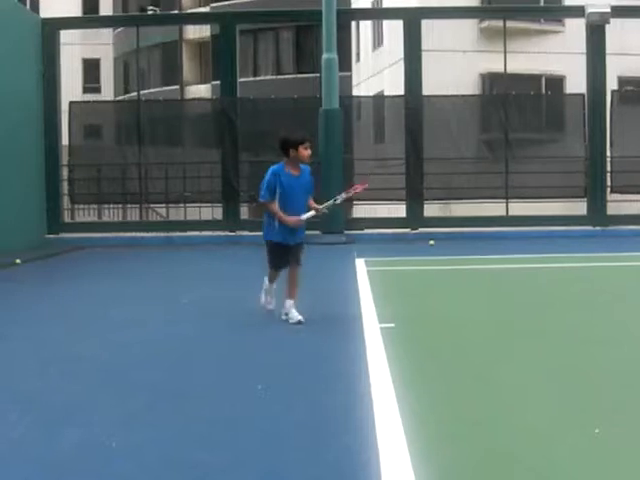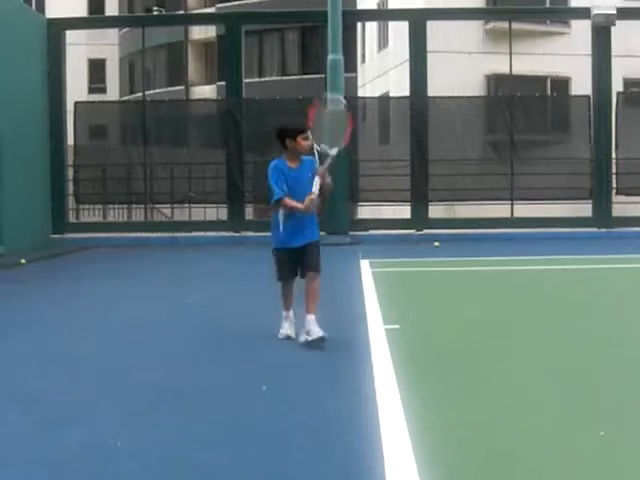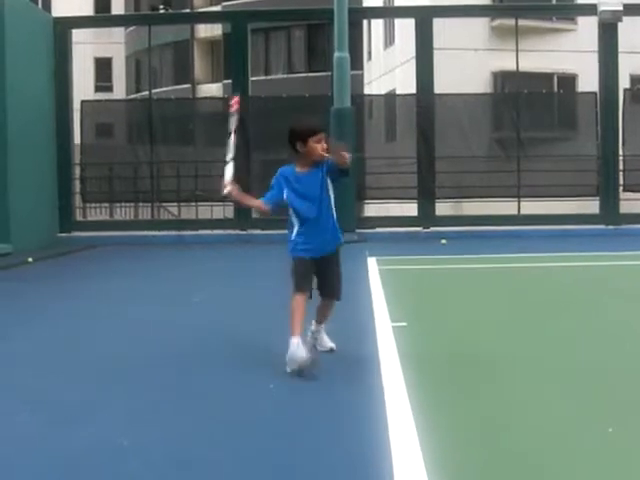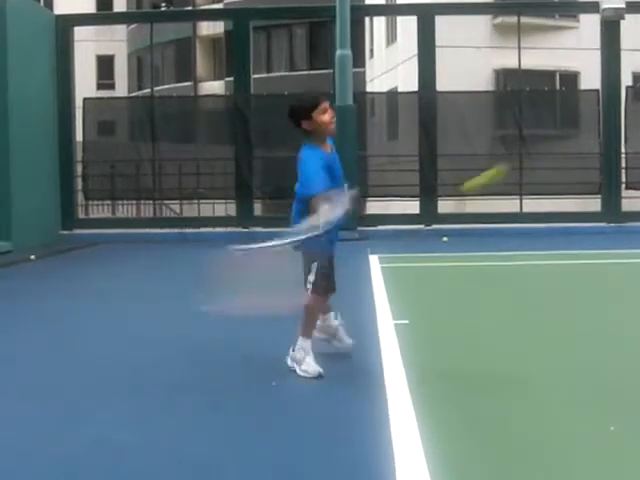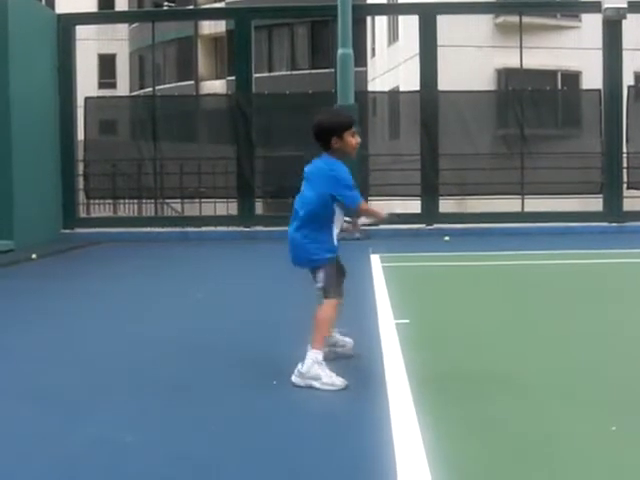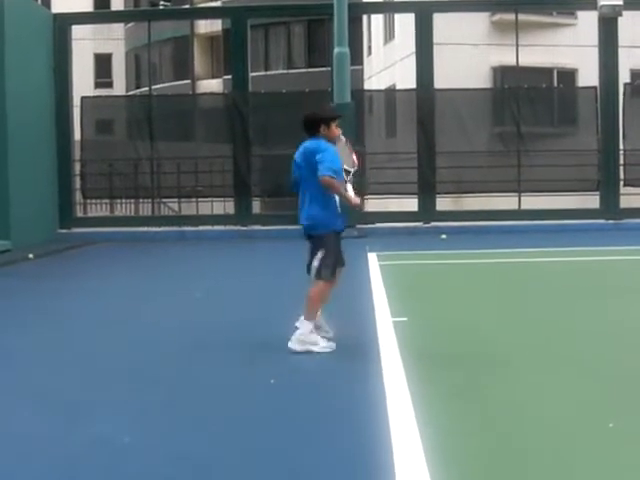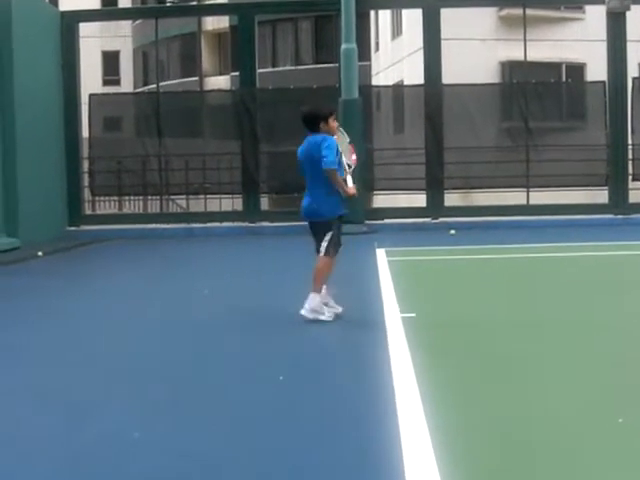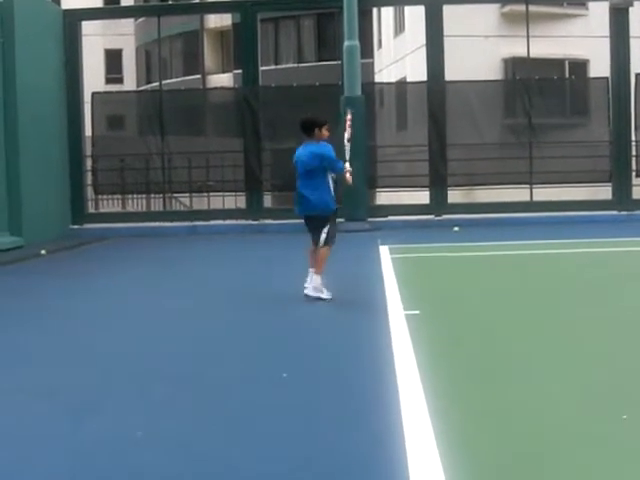
dt=0.5s
person 1, frame 1
left shoulder: (307, 172)
right shoulder: (275, 172)
right elbow: (266, 200)
left wrist: (314, 206)
right wrist: (285, 219)
left hip: (297, 229)
right hip: (277, 229)
left knee: (294, 265)
right knee: (276, 267)
left ankle: (289, 307)
right ankle: (269, 284)
person 1, frame 2
left shoulder: (311, 163)
right shoulder: (276, 167)
left elbow: (326, 191)
right elbow: (280, 199)
left wrist: (324, 179)
right wrist: (301, 207)
left hip: (309, 231)
right hip: (285, 233)
left knee: (313, 273)
right knee: (287, 278)
left ankle: (311, 325)
right ankle: (287, 318)
person 1, frame 3
left shoulder: (326, 167)
right shoulder: (285, 175)
left elbow: (346, 165)
right elbow: (266, 206)
left wrist: (339, 156)
right wrist: (238, 196)
left hip: (329, 243)
right hip: (303, 244)
left knee: (331, 295)
right knee: (301, 291)
left ankle: (317, 331)
right ankle: (297, 347)
person 1, frame 4
left shoulder: (328, 145)
right shoulder: (310, 158)
right elbow: (317, 197)
right wrist: (321, 213)
left hip: (325, 230)
right hip: (314, 234)
left knee: (325, 285)
right knee: (320, 288)
left ankle: (326, 321)
right ankle: (301, 350)
person 1, frame 5
left shoulder: (315, 167)
right shoulder: (336, 170)
right elbow: (358, 208)
left wrist: (342, 220)
right wrist: (377, 214)
left hip: (307, 239)
right hip: (317, 243)
left knee: (335, 285)
right knee: (330, 296)
left ankle: (327, 337)
right ankle: (311, 365)
person 1, frame 6
left shoulder: (304, 149)
right shoulder: (326, 149)
left elbow: (299, 180)
right elbow: (326, 178)
right wrist: (349, 197)
left hip: (314, 218)
right hip: (325, 220)
left knee: (333, 270)
right knee: (324, 276)
left ankle: (313, 318)
right ankle: (305, 333)
person 1, frame 7
left shoulder: (306, 144)
right shoulder: (328, 141)
left elbow: (308, 171)
right elbow: (330, 168)
right wrist: (345, 188)
left hip: (312, 205)
right hip: (327, 205)
left knee: (328, 250)
right knee: (327, 252)
left ankle: (323, 296)
right ankle: (314, 303)
person 1, frame 8
left shoulder: (299, 153)
right shoulder: (324, 149)
right elbow: (338, 170)
left wrist: (341, 172)
right wrist: (346, 175)
left hip: (306, 204)
right hip: (323, 203)
left knee: (317, 241)
right knee: (325, 243)
left ankle: (311, 280)
right ankle: (315, 284)
